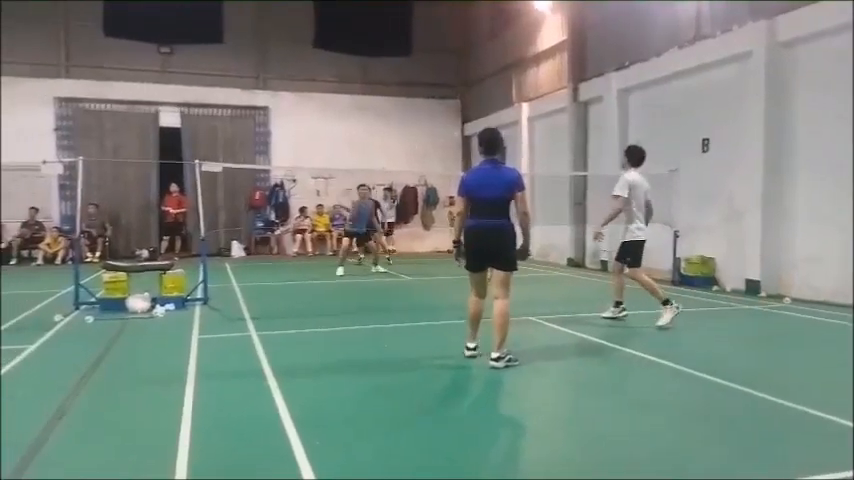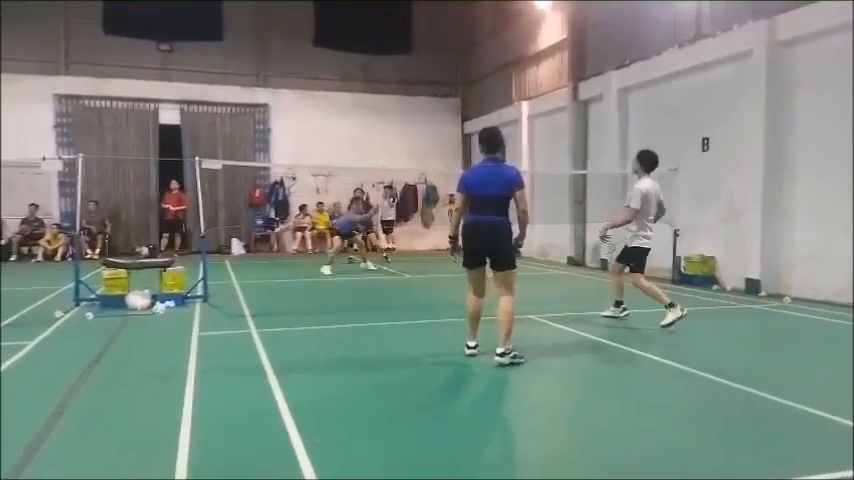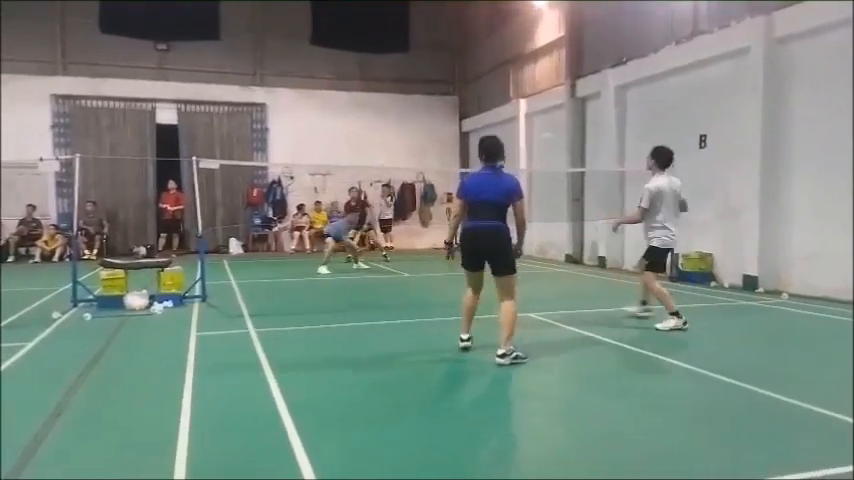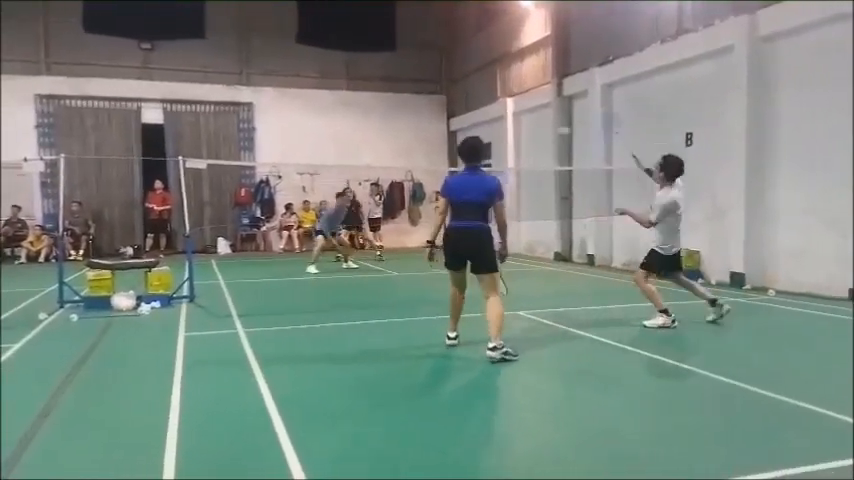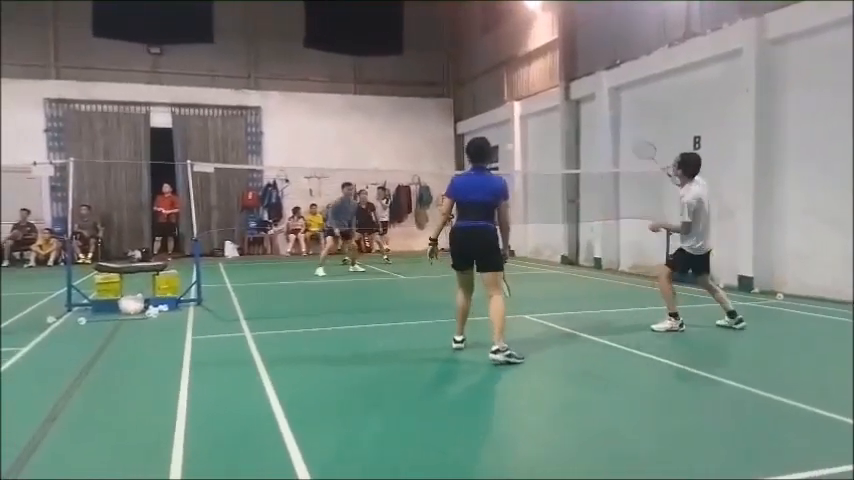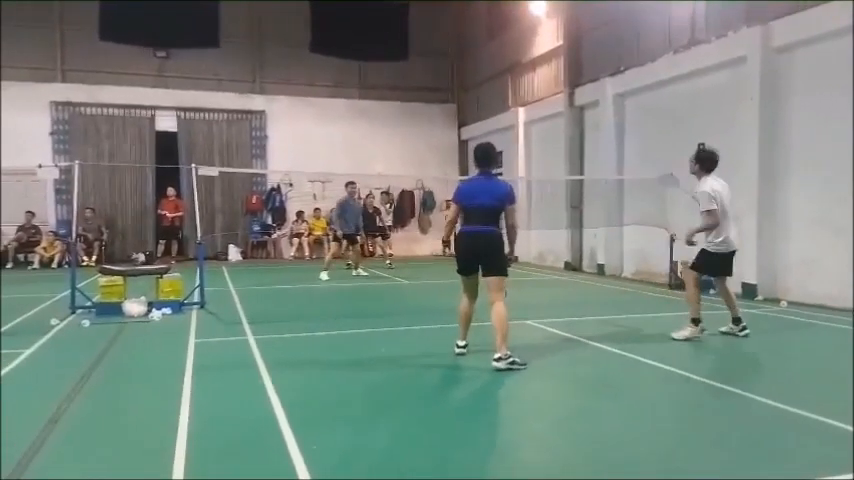
dt=0.2s
person 1, frame 1
left shoulder: (468, 177)
right shoulder: (512, 176)
left elbow: (461, 213)
right elbow: (523, 212)
left wrist: (457, 241)
right wrist: (526, 242)
left hip: (475, 236)
right hip: (502, 236)
left knee: (476, 294)
right knee: (501, 296)
left ankle: (471, 344)
right ankle: (498, 353)
person 1, frame 2
left shoulder: (469, 175)
right shoulder: (512, 174)
left elbow: (459, 208)
right elbow: (523, 210)
left wrist: (453, 236)
right wrist: (521, 236)
left hip: (473, 233)
right hip: (499, 233)
left knee: (475, 292)
right knee: (506, 293)
left ankle: (471, 342)
right ankle: (503, 349)
person 1, frame 3
left shoulder: (468, 181)
right shoulder: (511, 183)
left elbow: (457, 215)
right elbow: (521, 220)
left wrist: (449, 241)
right wrist: (520, 244)
left hip: (471, 238)
right hip: (498, 238)
left knee: (472, 288)
right knee: (508, 297)
left ankle: (465, 336)
right ankle: (505, 350)
person 1, frame 4
left shoulder: (450, 182)
right shoulder: (492, 183)
left elbow: (441, 214)
right elbow: (501, 220)
left wrist: (431, 243)
right wrist: (504, 246)
left hip: (454, 237)
right hip: (480, 238)
left knee: (457, 288)
right knee: (492, 294)
left ankle: (452, 334)
right ankle: (495, 344)
person 1, frame 5
left shoulder: (457, 181)
right shoulder: (498, 183)
left elbow: (445, 214)
right elbow: (504, 221)
left wrist: (434, 239)
right wrist: (505, 247)
left hip: (460, 237)
right hip: (486, 238)
left knee: (464, 290)
right knee: (495, 293)
left ankle: (459, 337)
right ankle: (499, 346)
person 1, frame 6
left shoulder: (463, 187)
right shoulder: (505, 188)
left elbow: (452, 219)
right elbow: (511, 225)
left wrist: (445, 240)
right wrist: (511, 250)
left hip: (466, 241)
right hip: (491, 243)
left knee: (468, 294)
right knee: (497, 300)
left ankle: (461, 342)
right ankle: (501, 354)
person 2, frame 1
left shoulder: (626, 178)
right shoulder: (642, 181)
left elbow: (619, 207)
right elbow: (650, 210)
left wrist: (601, 226)
left hip: (633, 235)
right hip: (631, 234)
left knee: (636, 274)
right knee: (617, 269)
left ankle: (669, 305)
right ankle: (618, 307)
person 2, frame 2
left shoulder: (639, 187)
right shoulder: (654, 186)
left elbow: (629, 217)
right elbow: (661, 211)
left wrist: (606, 227)
left hip: (639, 241)
right hip: (636, 239)
left knee: (638, 280)
right knee: (616, 269)
left ankle: (673, 308)
right ankle: (618, 307)
person 2, frame 3
left shoulder: (651, 187)
right shoulder: (675, 182)
left elbow: (638, 217)
right elbow: (683, 207)
left wrist: (619, 221)
left hip: (659, 240)
right hip: (666, 237)
left knee: (649, 279)
right knee: (643, 267)
left ankle: (676, 317)
right ankle: (644, 305)
person 2, frame 4
left shoulder: (664, 199)
right shoulder: (674, 186)
left elbow: (648, 223)
left wrist: (627, 211)
right wrist: (652, 175)
left hip: (664, 246)
right hip: (672, 243)
left knee: (640, 277)
right knee: (678, 278)
left ankle: (665, 315)
right ankle: (716, 304)
person 2, frame 5
left shoulder: (688, 197)
right shoulder: (699, 182)
left elbow: (684, 229)
left wrist: (660, 225)
right wrist: (678, 180)
left hip: (692, 246)
right hip: (703, 245)
left knee: (664, 275)
right knee: (704, 282)
left ankle: (674, 319)
right ankle: (733, 317)
person 2, frame 6
left shoulder: (705, 189)
right shoulder: (719, 182)
left elbow: (713, 221)
left wrist: (693, 232)
left hip: (716, 245)
right hip: (728, 244)
left knee: (690, 278)
right knee: (720, 283)
left ankle: (694, 325)
right ankle: (738, 324)
